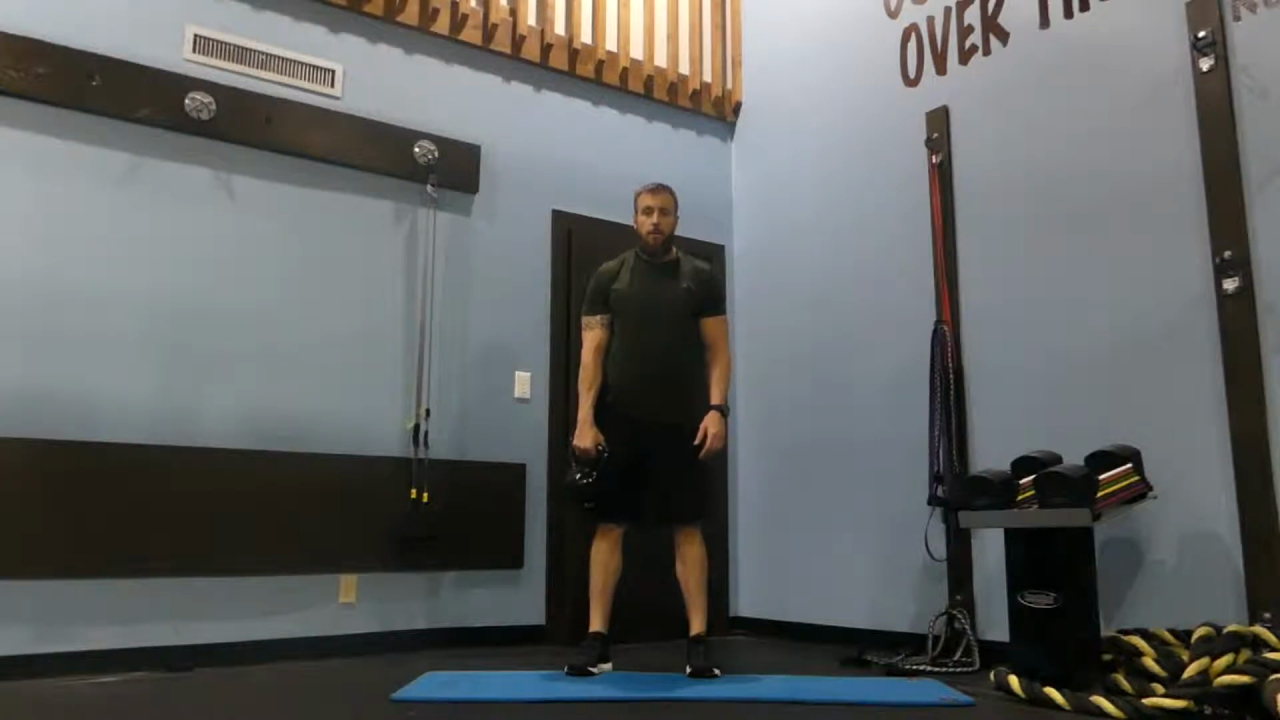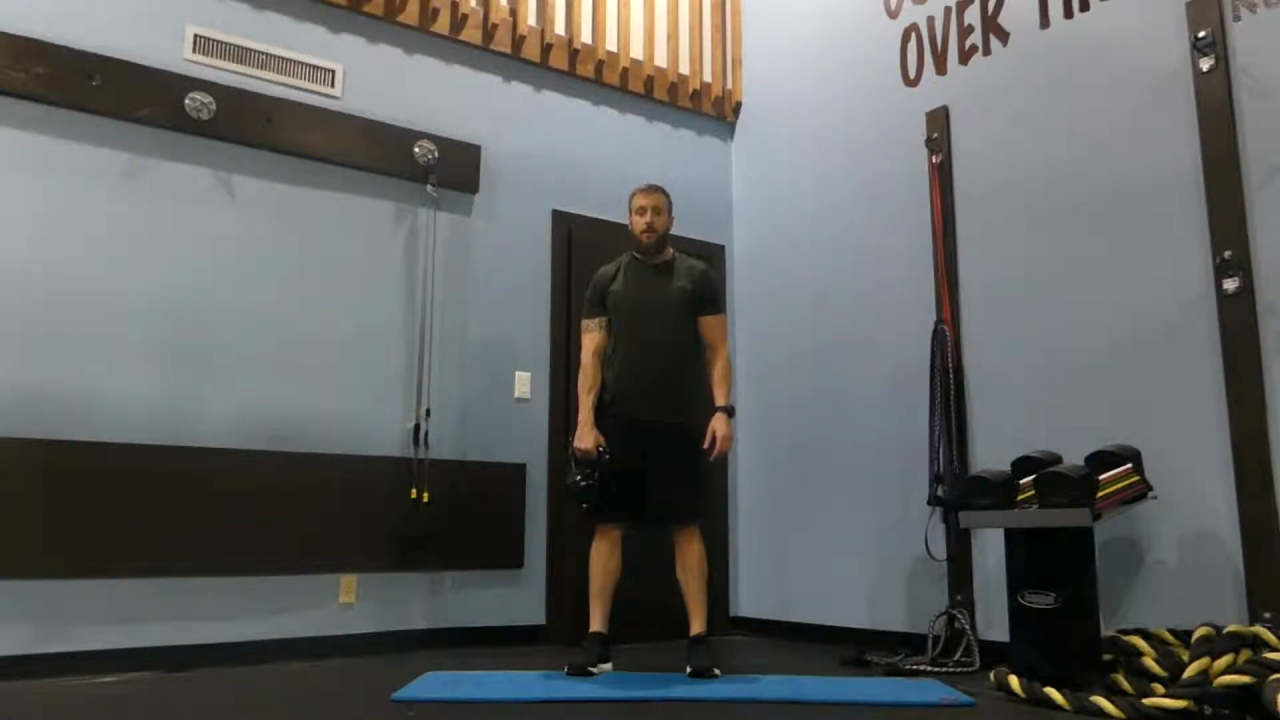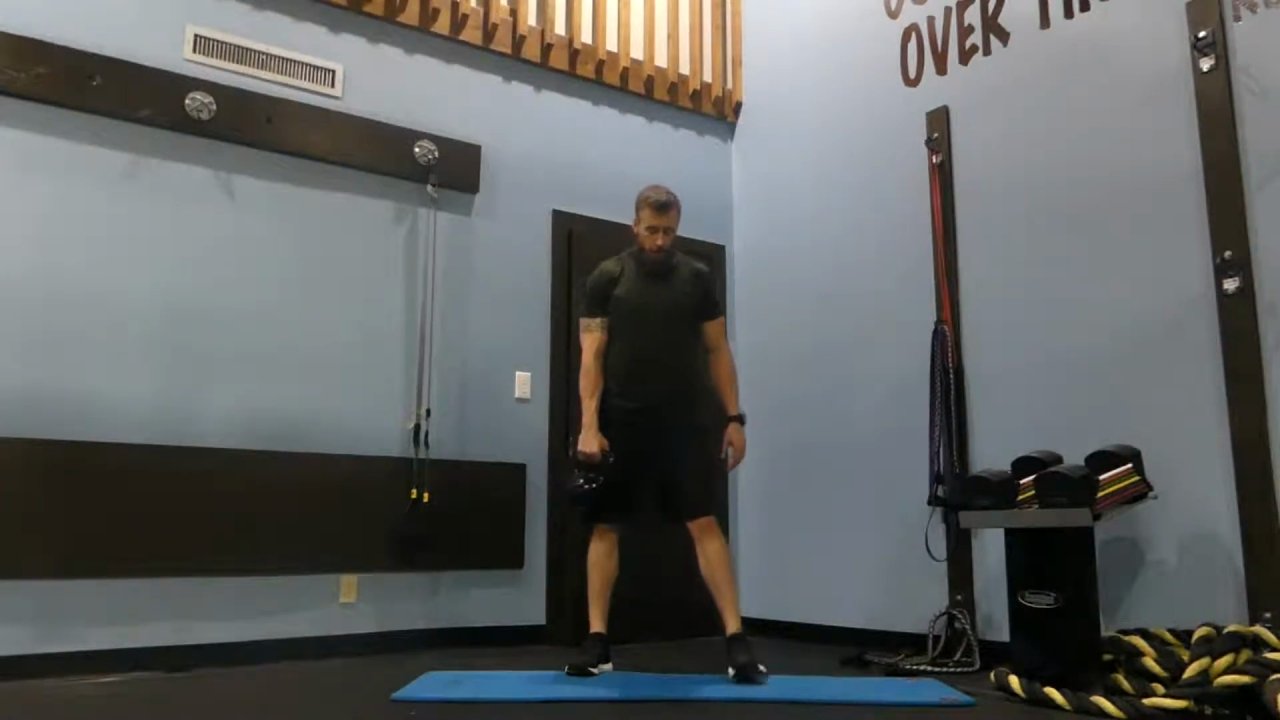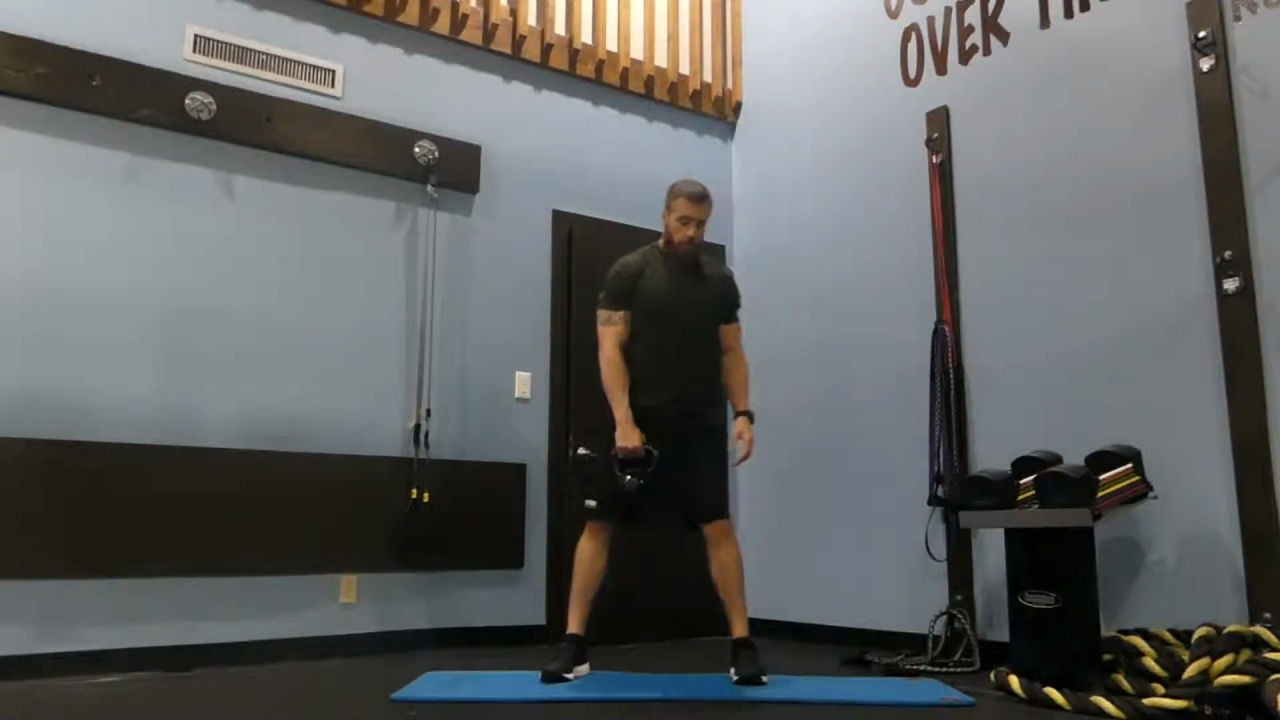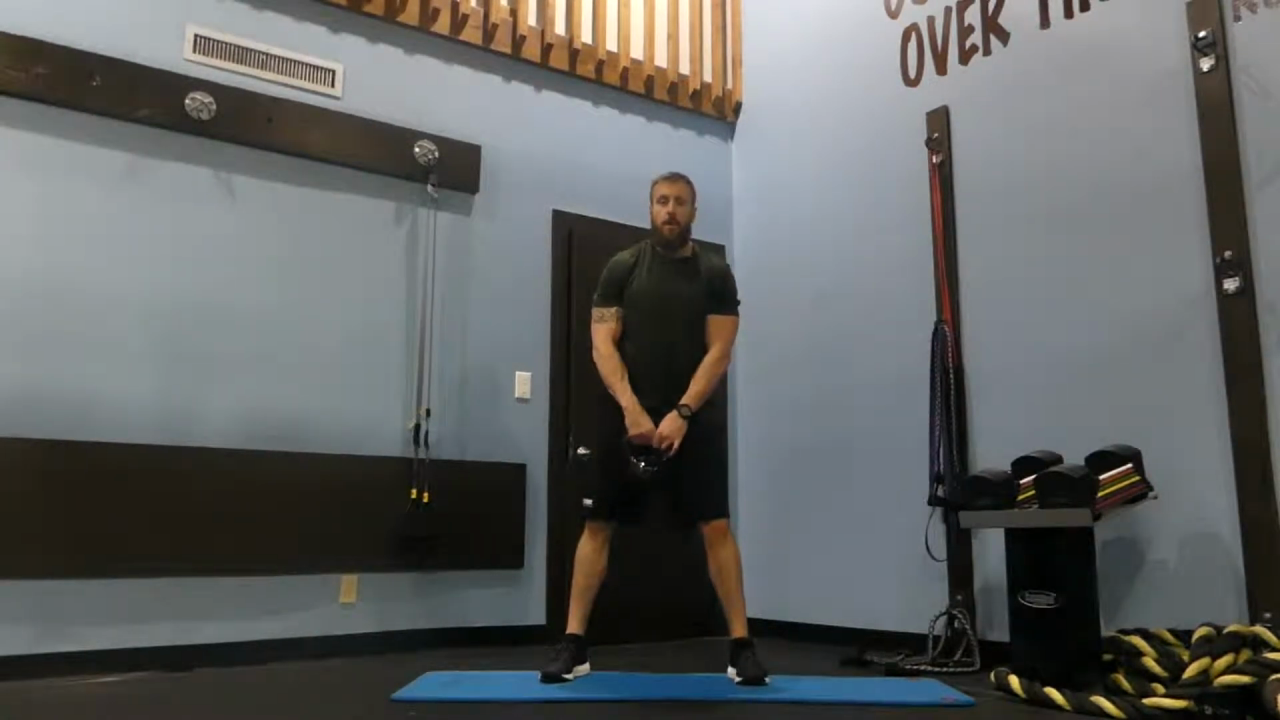
dt=1s
person 1, frame 1
left shoulder: (701, 278)
right shoulder: (609, 277)
left elbow: (718, 350)
right elbow: (593, 351)
left wrist: (716, 409)
right wrist: (585, 420)
left hip: (681, 424)
right hip: (619, 422)
left knee: (687, 528)
right knee: (609, 526)
left ankle: (698, 640)
right ankle: (597, 639)
person 1, frame 2
left shoulder: (697, 277)
right shoulder: (607, 279)
left elbow: (717, 349)
right elbow: (592, 354)
left wrist: (721, 409)
right wrist: (585, 421)
left hip: (681, 424)
right hip: (618, 423)
left knee: (687, 527)
right knee: (608, 527)
left ankle: (698, 640)
right ankle: (597, 639)
person 1, frame 3
left shoulder: (697, 278)
right shoulder: (606, 278)
left elbow: (718, 351)
right elbow: (592, 357)
left wrist: (734, 418)
right wrist: (589, 426)
left hip: (684, 421)
right hip: (621, 422)
left knee: (703, 524)
right knee: (604, 527)
left ankle: (737, 641)
right ankle: (597, 641)
person 1, frame 4
left shoulder: (720, 280)
right shoulder: (629, 271)
left elbow: (731, 352)
right elbow: (611, 349)
left wrist: (742, 413)
right wrist: (624, 422)
left hip: (697, 425)
right hip: (636, 422)
left knee: (718, 528)
right knee: (598, 525)
left ankle: (742, 644)
right ankle: (573, 643)
person 1, frame 5
left shoulder: (716, 274)
right shoulder: (623, 268)
left elbow: (719, 351)
right elbow: (603, 343)
left wrist: (680, 414)
right wrist: (633, 409)
left hip: (693, 419)
right hip: (629, 418)
left knee: (716, 527)
right knee: (598, 525)
left ankle: (741, 645)
right ankle: (573, 643)
